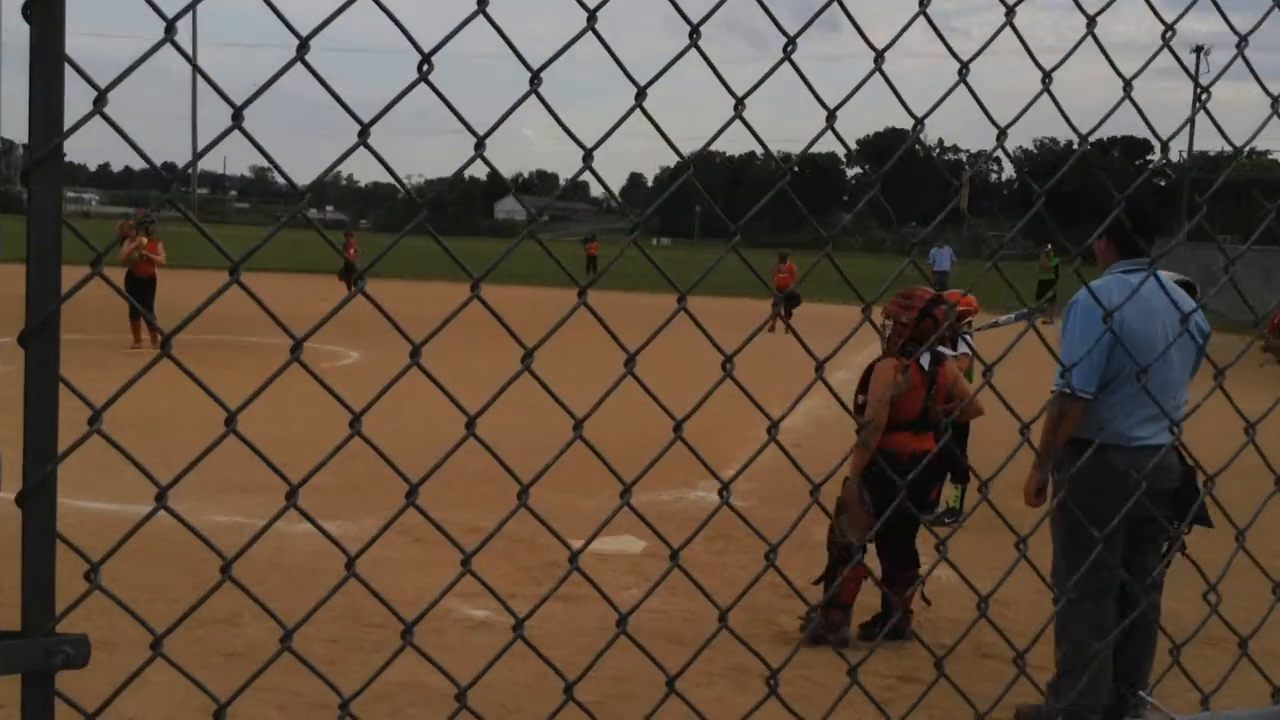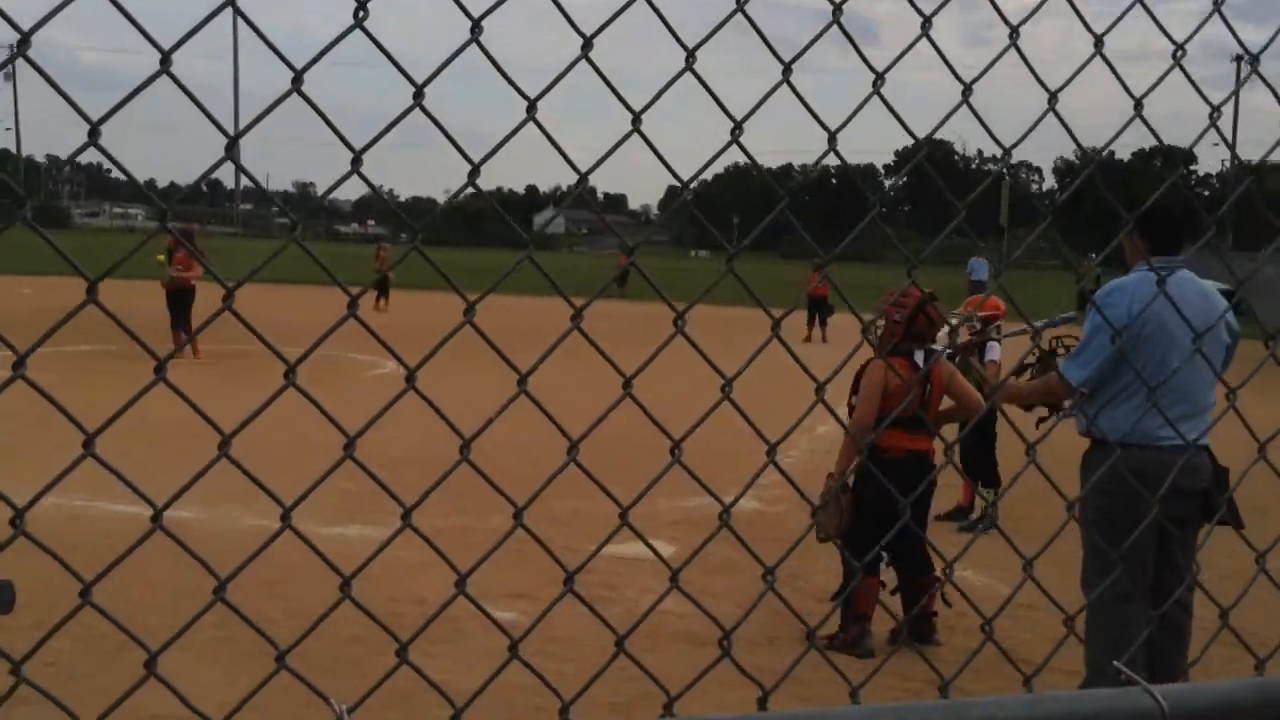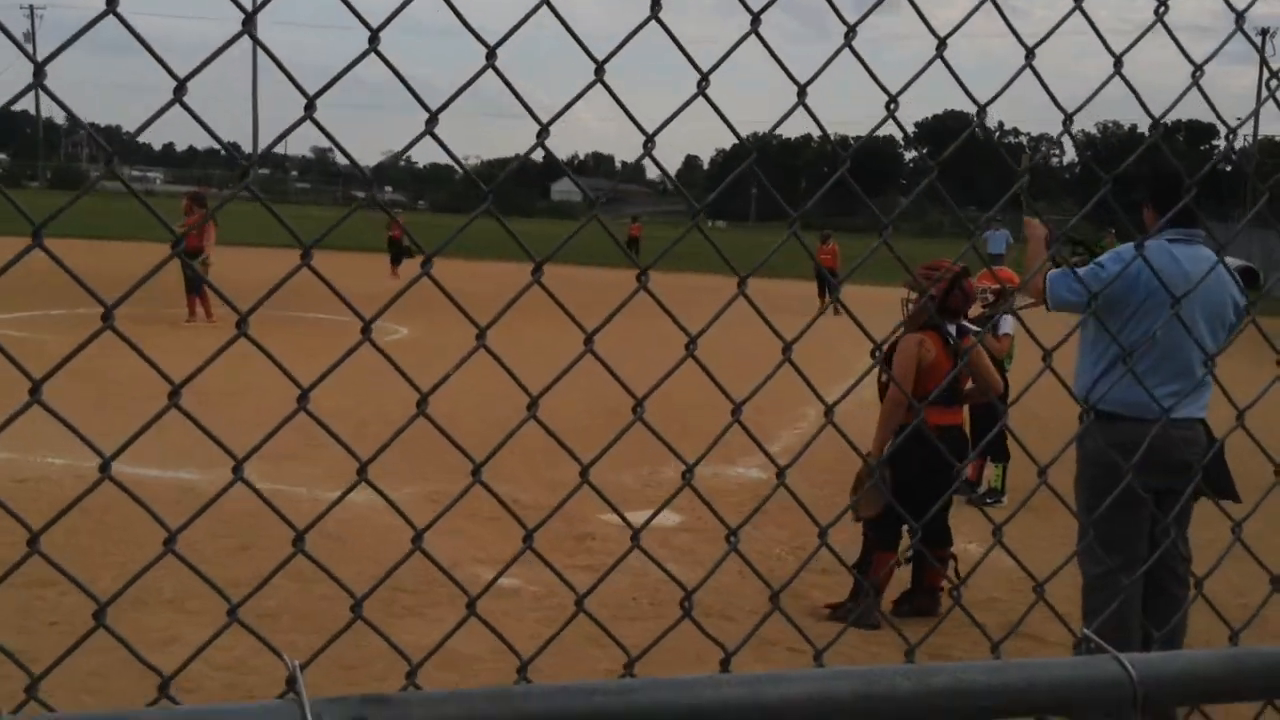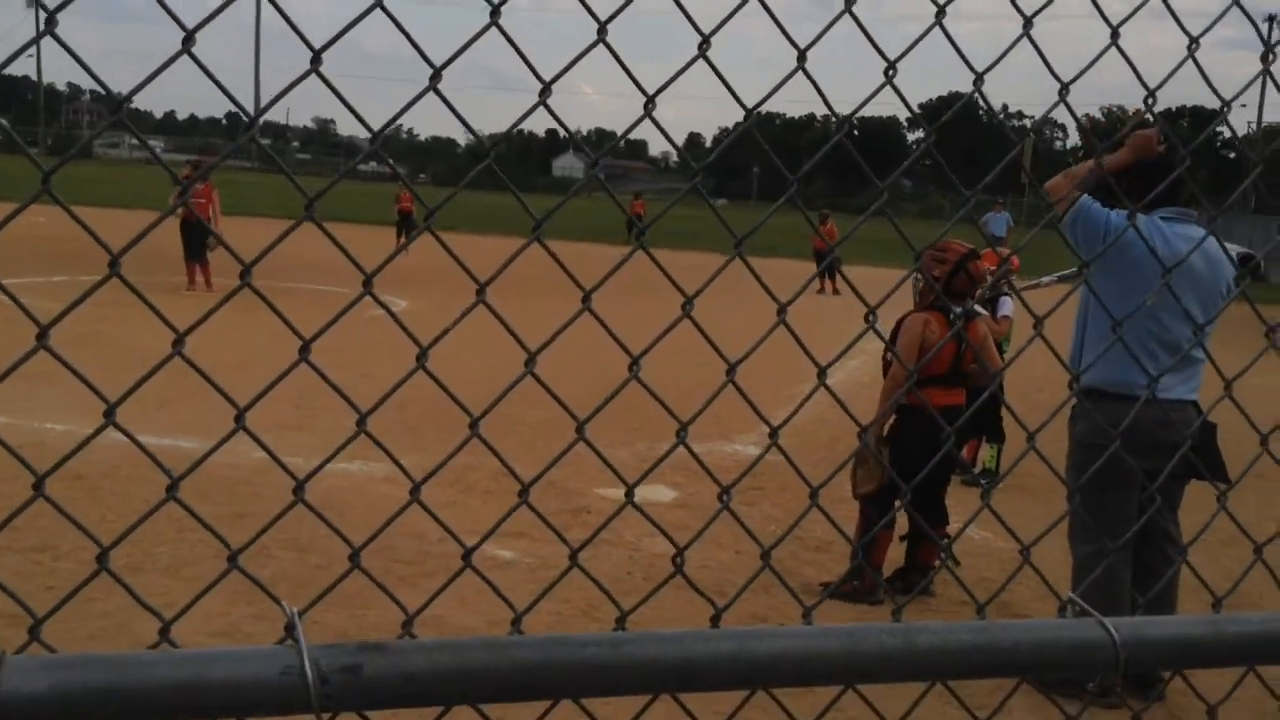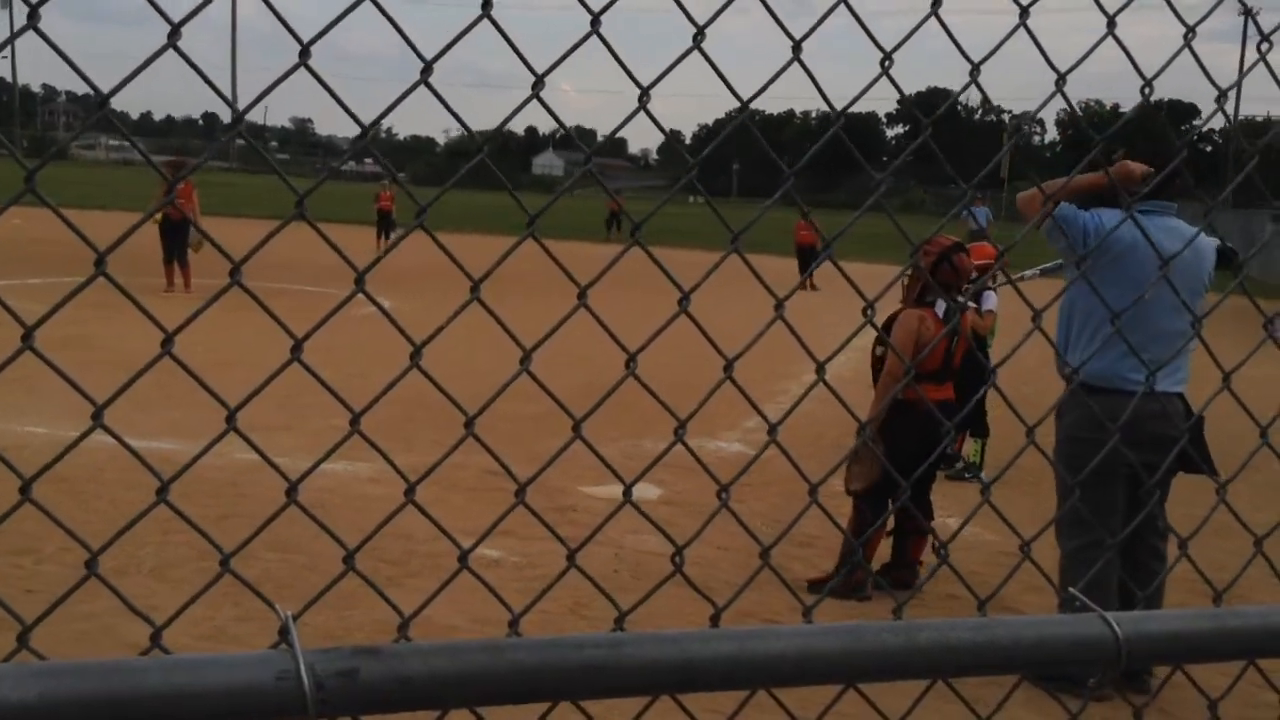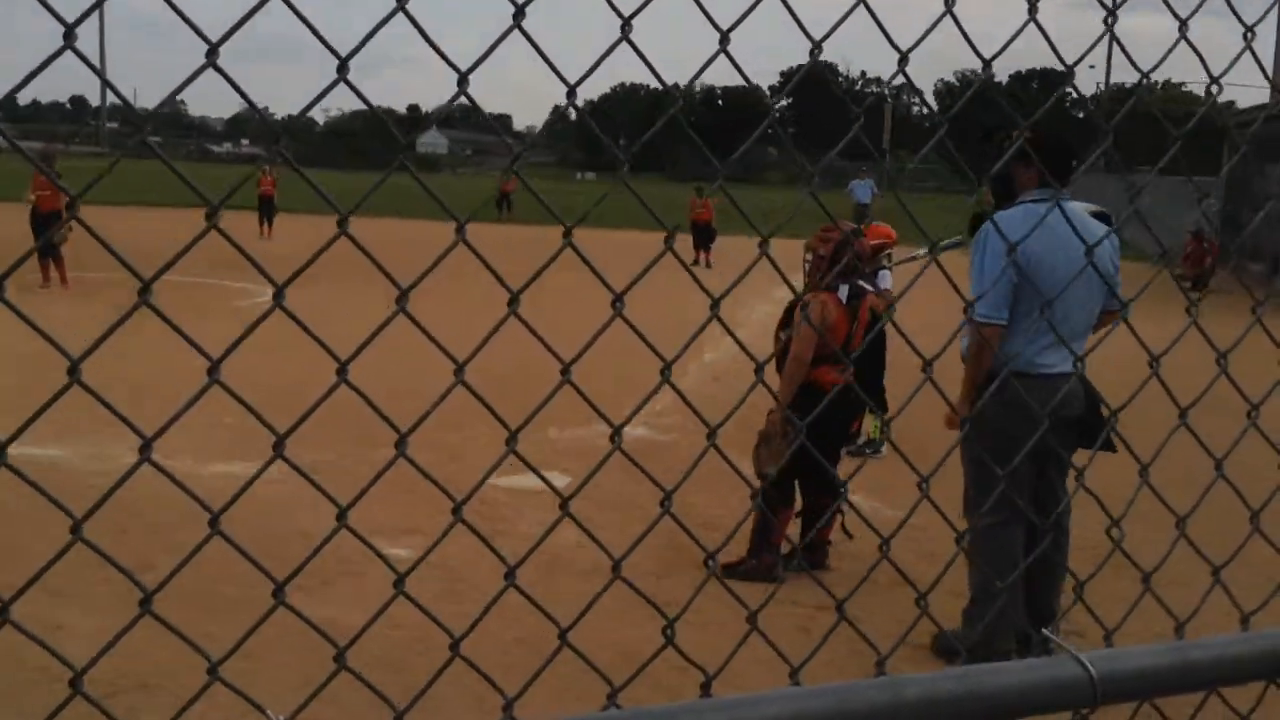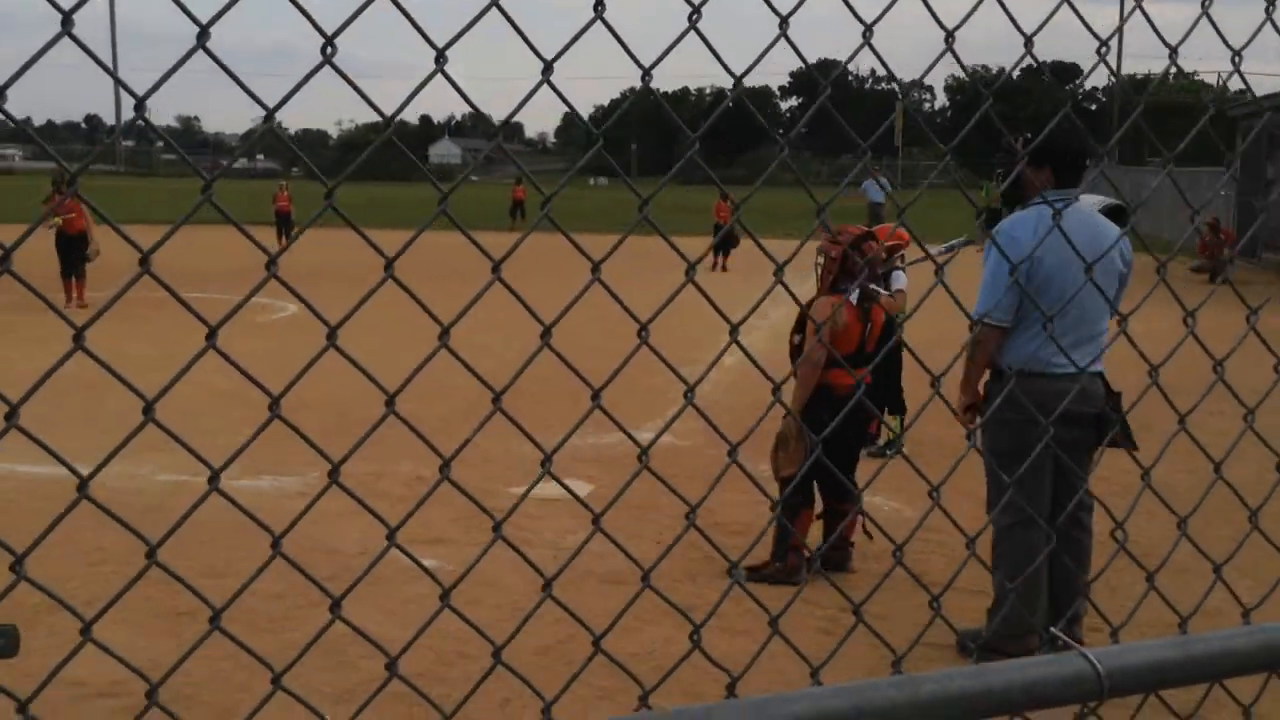
dt=0.7s
person 1, frame 1
left shoulder: (1097, 299)
right shoulder: (1188, 305)
left elbow: (1073, 397)
right elbow: (1179, 389)
left wrist: (1040, 466)
left hip: (1097, 466)
right hip: (1163, 465)
left knee: (1084, 591)
right knee: (1142, 588)
person 1, frame 2
left shoulder: (1121, 295)
right shoulder: (1216, 302)
left elbow: (1073, 382)
right elbow: (1208, 378)
left wrist: (1017, 394)
left hip: (1126, 463)
right hip: (1192, 464)
left knee: (1117, 592)
right knee: (1173, 589)
person 1, frame 3
left shoulder: (1130, 262)
right shoulder: (1225, 278)
left elbow: (1044, 288)
left wrist: (1037, 240)
left hip: (1120, 434)
right hip: (1187, 437)
left knee: (1112, 566)
right knee: (1169, 563)
person 1, frame 4
left shoulder: (1119, 236)
right shoulder: (1217, 255)
left elbow: (1057, 190)
left wrist: (1121, 157)
left hip: (1112, 413)
right hip: (1178, 417)
left knee: (1102, 544)
right knee: (1158, 544)
left ankle: (1096, 671)
right ankle: (1145, 668)
person 1, frame 5
left shoulder: (1104, 229)
right shoulder: (1203, 247)
left elbow: (1028, 202)
left wrist: (1103, 178)
left hip: (1099, 405)
right hip: (1166, 408)
left knee: (1089, 536)
right knee: (1146, 535)
left ankle: (1086, 664)
right ankle: (1134, 660)
person 1, frame 6
left shoulder: (1004, 227)
right shoulder: (1101, 234)
left elbow: (987, 329)
right elbow: (1109, 314)
left wrist: (965, 400)
left hip: (1008, 391)
right hip: (1066, 391)
left knee: (996, 515)
right knee: (1050, 512)
left ankle: (990, 638)
right ankle: (1037, 630)
person 1, frame 7
left shoulder: (1017, 230)
right shoulder: (1114, 236)
left elbow: (990, 327)
right elbow: (1111, 316)
left wrist: (968, 387)
left hip: (1024, 392)
right hip: (1087, 390)
left knee: (1018, 515)
right knee: (1072, 511)
left ankle: (1016, 634)
right ankle: (1066, 627)
person 2, frame 1
left shoulder: (889, 367)
right shoulder: (944, 367)
left elbow: (874, 425)
right elbow: (973, 408)
left wrist: (854, 474)
left hip: (888, 466)
right hip: (924, 466)
left knee: (849, 538)
right knee: (900, 542)
left ankle: (834, 621)
right ankle: (897, 619)
person 2, frame 2
left shoulder: (881, 367)
right shoulder: (939, 366)
left elbow: (862, 424)
right elbow: (974, 404)
left wrist: (840, 469)
left hip: (883, 465)
right hip: (922, 466)
left knee: (862, 545)
right knee: (911, 545)
left ankle: (856, 631)
right ankle: (922, 623)
person 2, frame 3
left shoulder: (915, 342)
right shoulder: (967, 342)
left elbow: (896, 400)
right elbow: (993, 387)
left wrist: (876, 450)
left hip: (917, 442)
right hip: (952, 441)
left knee: (884, 519)
right knee: (933, 520)
left ankle: (864, 603)
right ankle: (926, 595)
person 2, frame 4
left shoulder: (920, 321)
right shoulder: (975, 325)
left elbow: (898, 378)
right elbow: (993, 370)
left wrist: (876, 426)
left hip: (918, 420)
right hip: (953, 419)
left knee: (880, 495)
right knee: (930, 498)
left ankle: (865, 579)
right ankle: (918, 573)
person 2, frame 5
left shoulder: (912, 317)
right shoulder: (959, 316)
left elbow: (893, 373)
left wrist: (871, 422)
left hip: (909, 413)
right hip: (941, 412)
left knee: (872, 491)
right knee: (916, 491)
left ankle: (853, 574)
right ankle: (904, 568)
person 2, frame 6
left shoulder: (816, 301)
right shoulder: (860, 299)
left elbow: (799, 358)
left wrist: (779, 407)
left hip: (813, 397)
right hip: (844, 396)
left knee: (780, 475)
right knee: (822, 473)
left ankle: (764, 557)
right ankle: (814, 549)
person 2, frame 7
left shoulder: (826, 304)
right shoulder: (873, 304)
left elbow: (812, 361)
left wrist: (793, 412)
left hip: (827, 400)
right hip: (858, 399)
left knee: (797, 477)
right knee: (840, 475)
left ankle: (786, 560)
right ankle: (838, 550)
person 3, frame 1
left shoulder: (963, 339)
right shoulder: (944, 338)
left elbow: (959, 368)
left wrist: (940, 351)
left knee: (956, 457)
right knee: (937, 453)
left ankle: (955, 510)
person 3, frame 2
left shoulder: (991, 345)
right shoulder: (972, 344)
left elbow: (988, 379)
left wrist: (969, 356)
right wrist: (954, 356)
left hip: (983, 411)
left knee: (985, 460)
right knee: (968, 459)
left ankle: (989, 516)
right ankle: (965, 506)
person 3, frame 3
left shoulder: (1005, 318)
right shoulder: (985, 318)
left elbow: (1001, 351)
left wrist: (982, 330)
right wrist: (967, 327)
left knee: (995, 435)
right knee: (978, 433)
left ankle: (997, 490)
right ankle: (974, 480)
person 3, frame 4
left shoulder: (1004, 300)
right shoulder: (984, 298)
left elbow: (1001, 333)
left wrist: (980, 312)
left knee: (990, 417)
right knee: (971, 413)
left ankle: (991, 471)
right ankle: (969, 460)
person 3, frame 5
left shoulder: (987, 295)
right shoulder: (969, 292)
left elbow: (985, 327)
left hip: (977, 360)
right hip: (961, 357)
left knee: (975, 411)
right knee: (957, 406)
left ankle: (976, 466)
right ankle: (954, 455)
person 3, frame 6
left shoulder: (883, 275)
right shoulder: (865, 272)
left elbow: (882, 307)
left hip: (874, 337)
left knee: (873, 386)
right knee: (857, 383)
left ankle: (876, 441)
right ankle: (854, 431)
person 3, frame 7
left shoulder: (897, 275)
right shoulder: (879, 272)
left elbow: (897, 308)
left hip: (890, 338)
left knee: (891, 387)
right knee: (874, 384)
left ankle: (896, 441)
right ankle: (873, 432)
